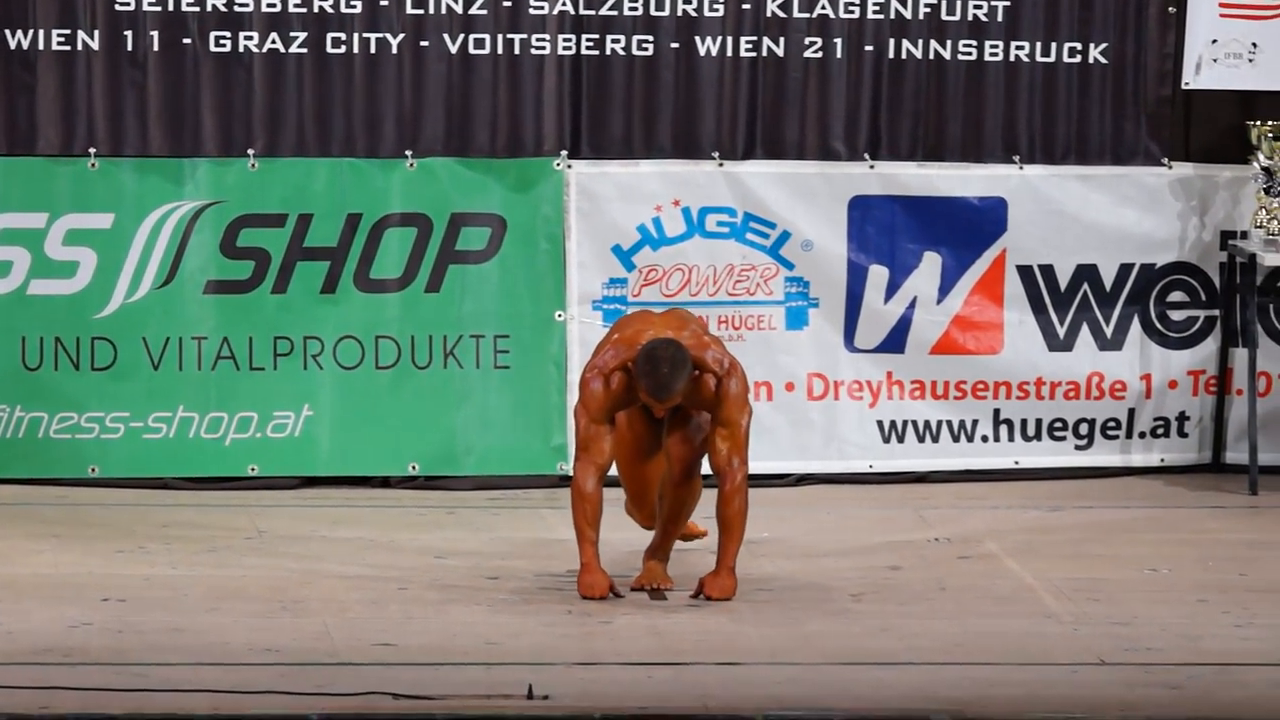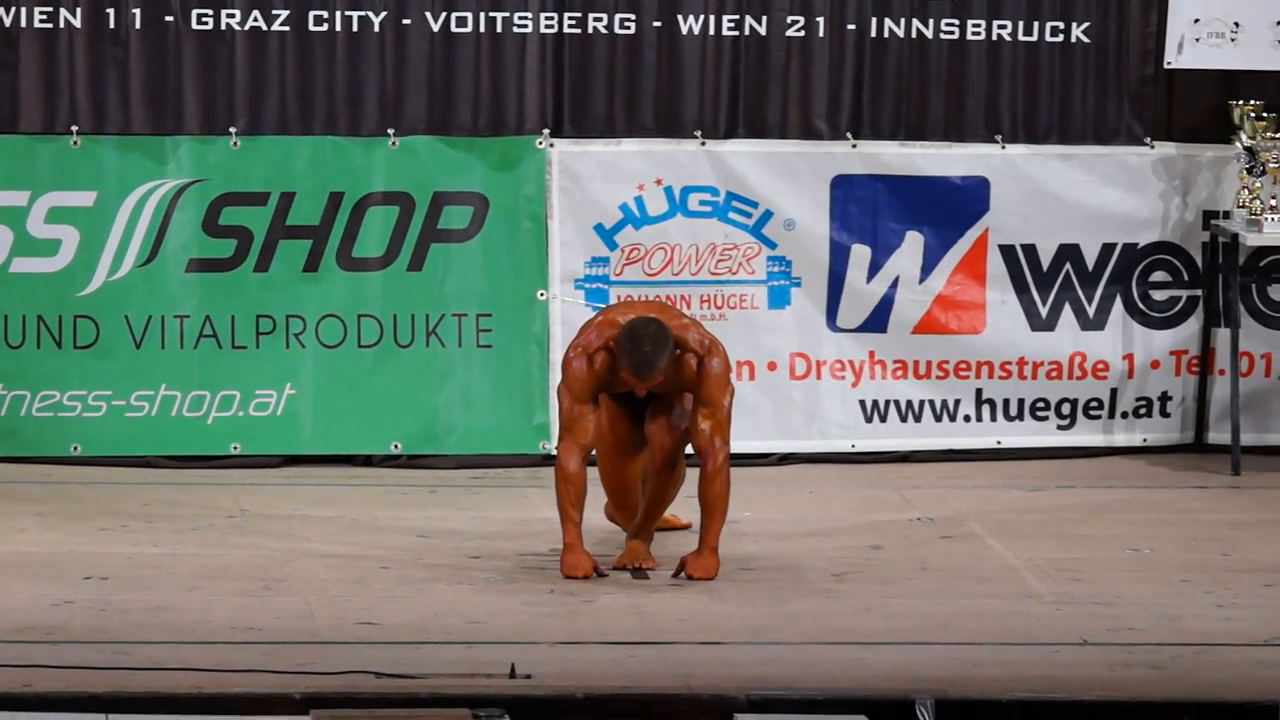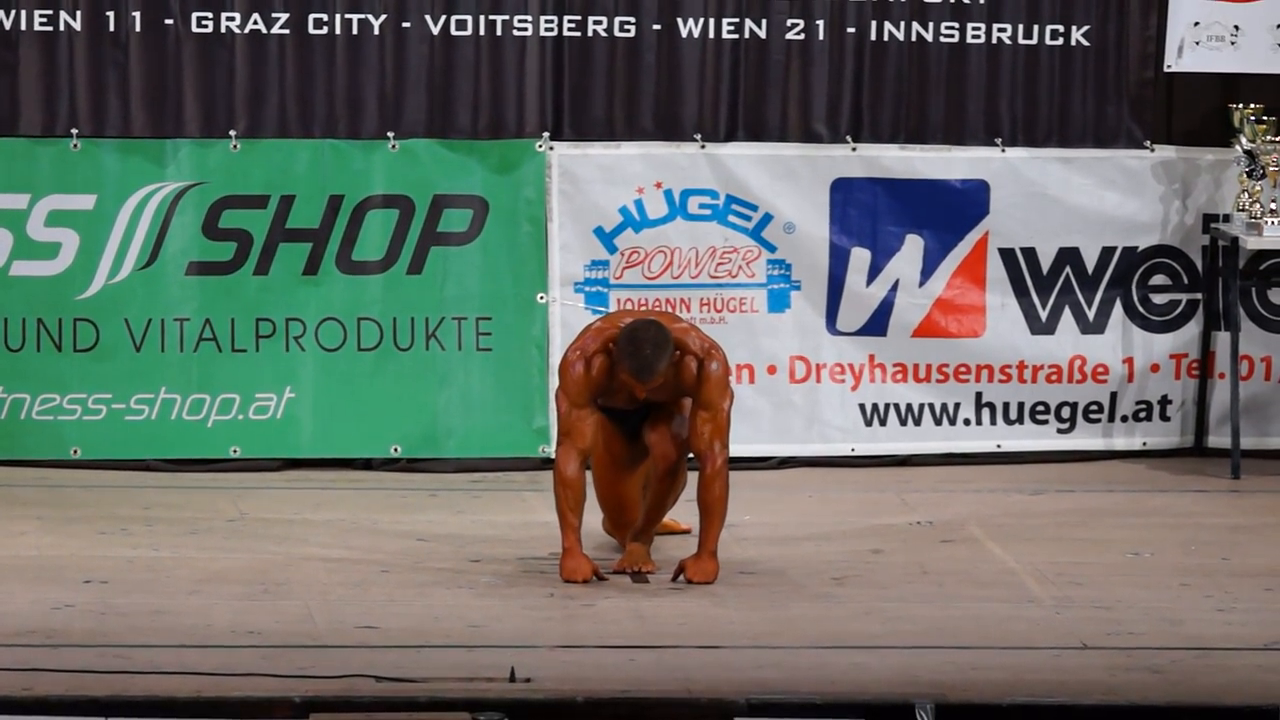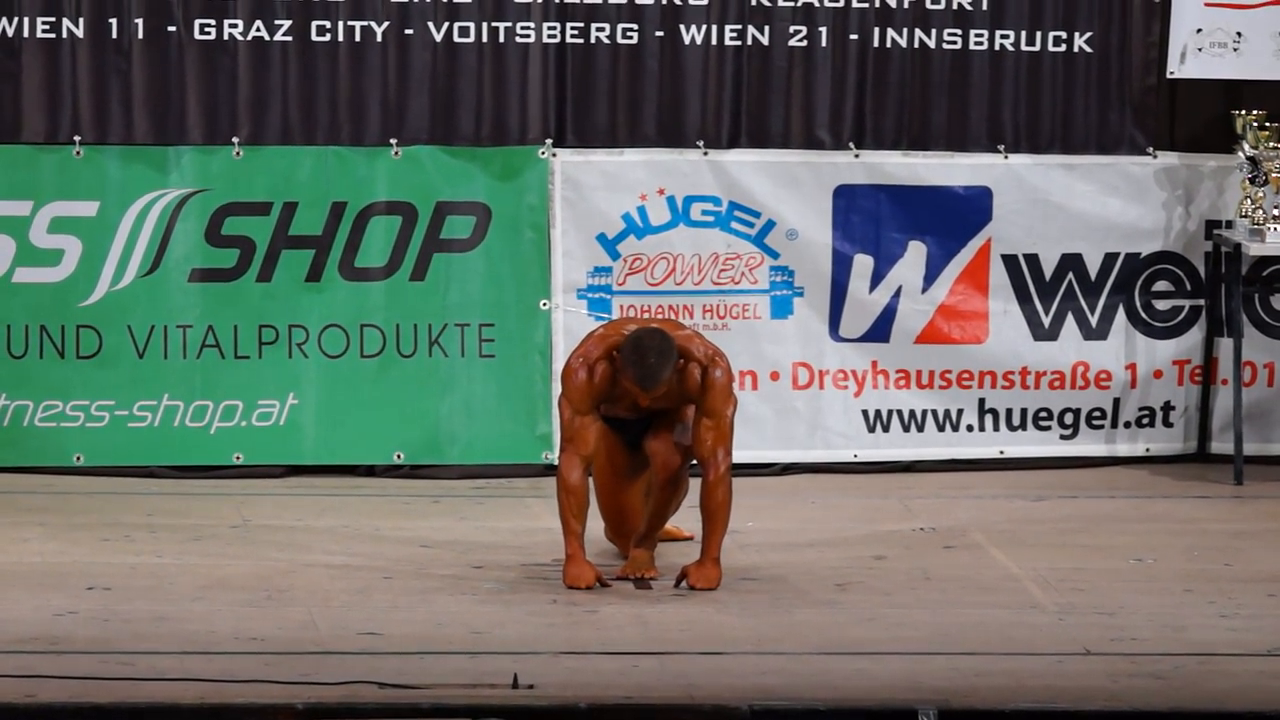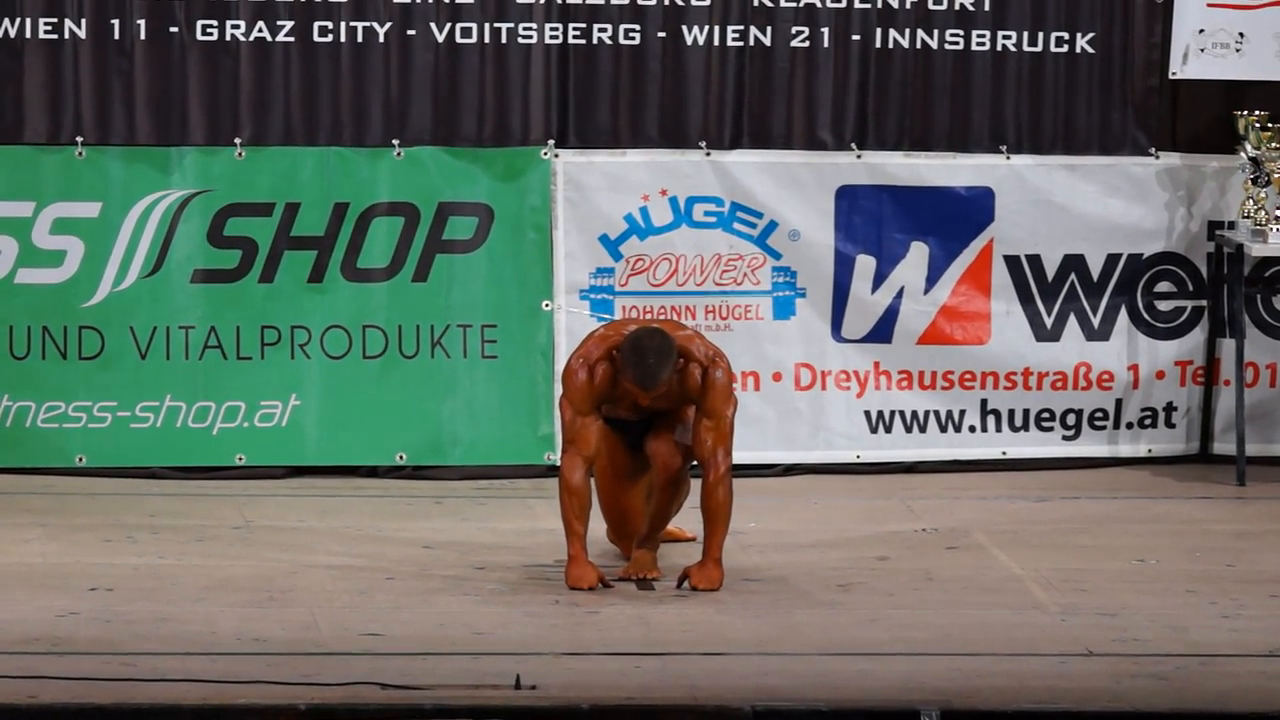
dt=0.3s
person 1, frame 1
left shoulder: (724, 378)
right shoulder: (603, 376)
left elbow: (733, 472)
right elbow: (588, 468)
left wrist: (725, 570)
right wrist: (589, 565)
left hip: (695, 397)
right hip: (629, 395)
left knee: (683, 459)
right knee: (646, 512)
left ankle: (658, 554)
right ankle: (667, 524)
person 1, frame 2
left shoulder: (706, 358)
right shoulder: (585, 356)
left elbow: (715, 452)
right elbow: (572, 448)
left wrist: (708, 550)
right wrist: (572, 546)
left hip: (674, 391)
right hip: (613, 395)
left knee: (666, 446)
right knee: (627, 510)
left ankle: (642, 534)
right ankle: (624, 511)
person 1, frame 3
left shoulder: (705, 361)
right shoulder: (583, 359)
left elbow: (713, 456)
right elbow: (570, 453)
left wrist: (707, 554)
right wrist: (571, 550)
left hip: (671, 406)
right hip: (609, 410)
left knee: (668, 453)
right knee: (623, 527)
left ankle: (643, 535)
right ankle: (636, 524)
person 1, frame 4
left shoulder: (709, 368)
right shoulder: (586, 366)
left elbow: (717, 463)
right elbow: (573, 459)
left wrist: (710, 560)
right wrist: (575, 557)
left hip: (673, 415)
right hip: (611, 420)
left knee: (669, 460)
right knee: (625, 537)
left ankle: (646, 541)
right ankle: (643, 530)
person 1, frame 5
left shoulder: (709, 368)
right shoulder: (587, 366)
left elbow: (717, 463)
right elbow: (575, 459)
left wrist: (711, 561)
right wrist: (577, 558)
left hip: (674, 416)
right hip: (614, 422)
left knee: (669, 459)
right knee: (628, 542)
left ankle: (648, 541)
right ankle: (640, 534)
